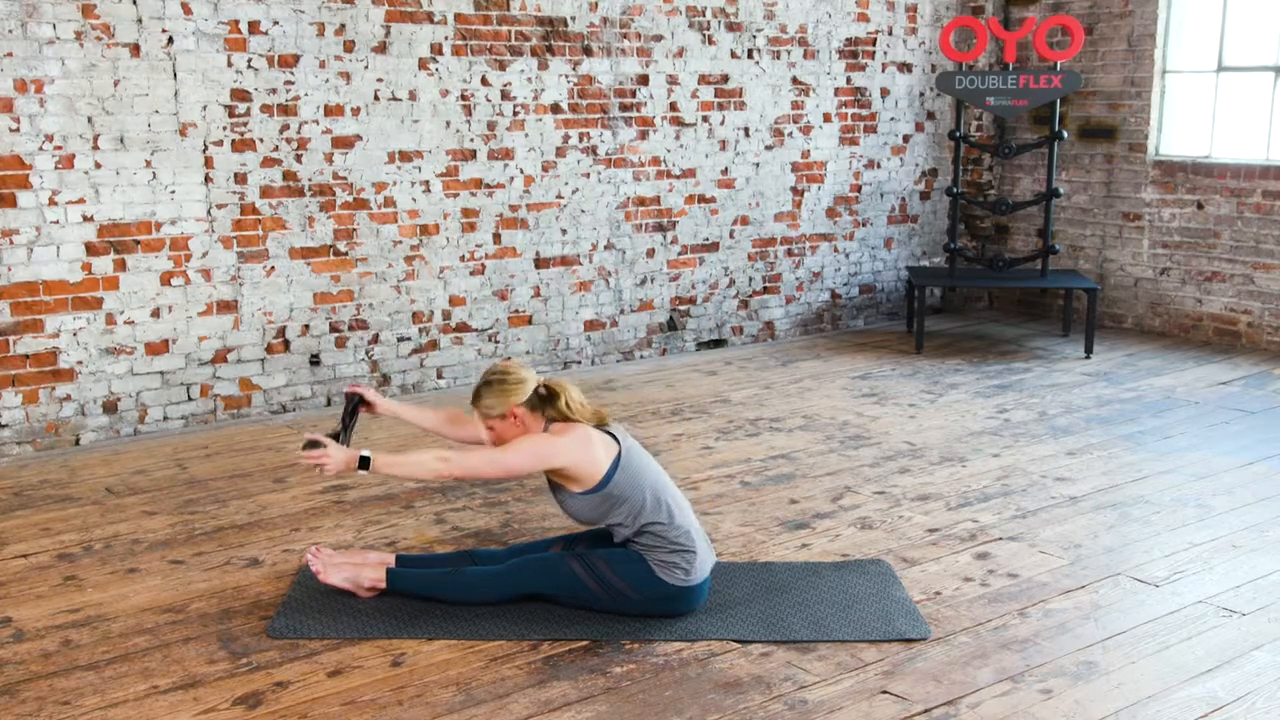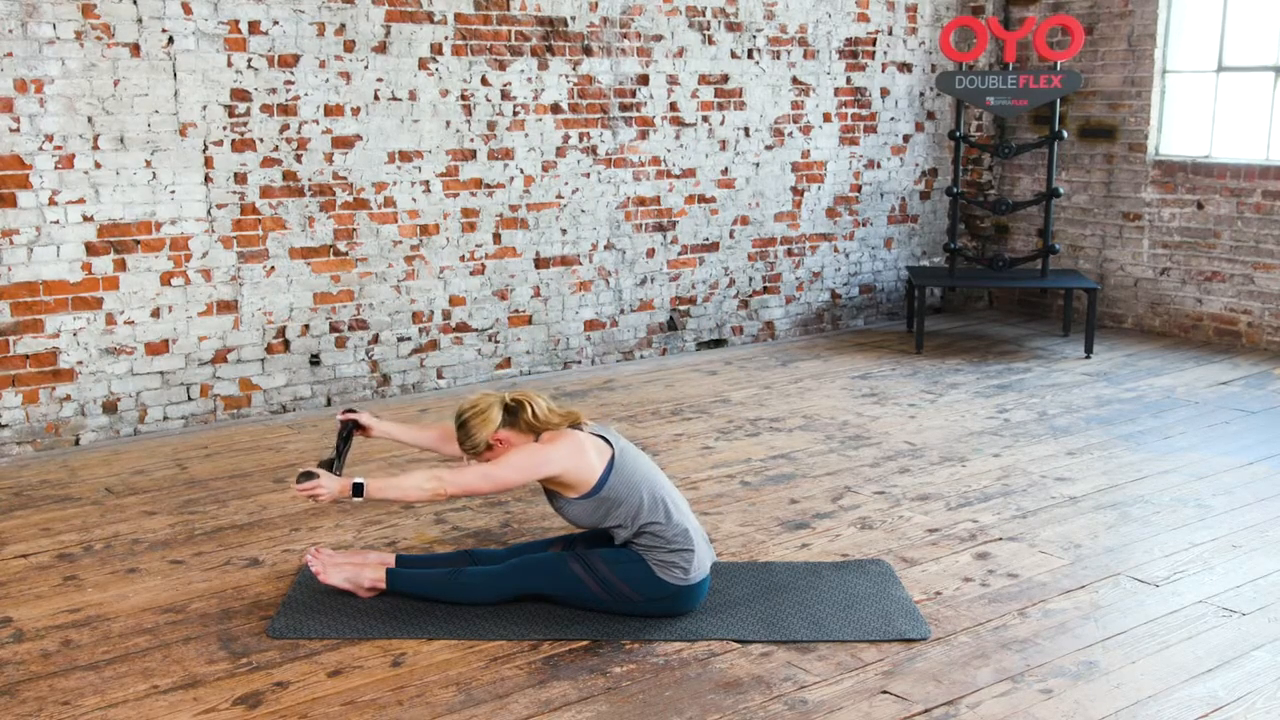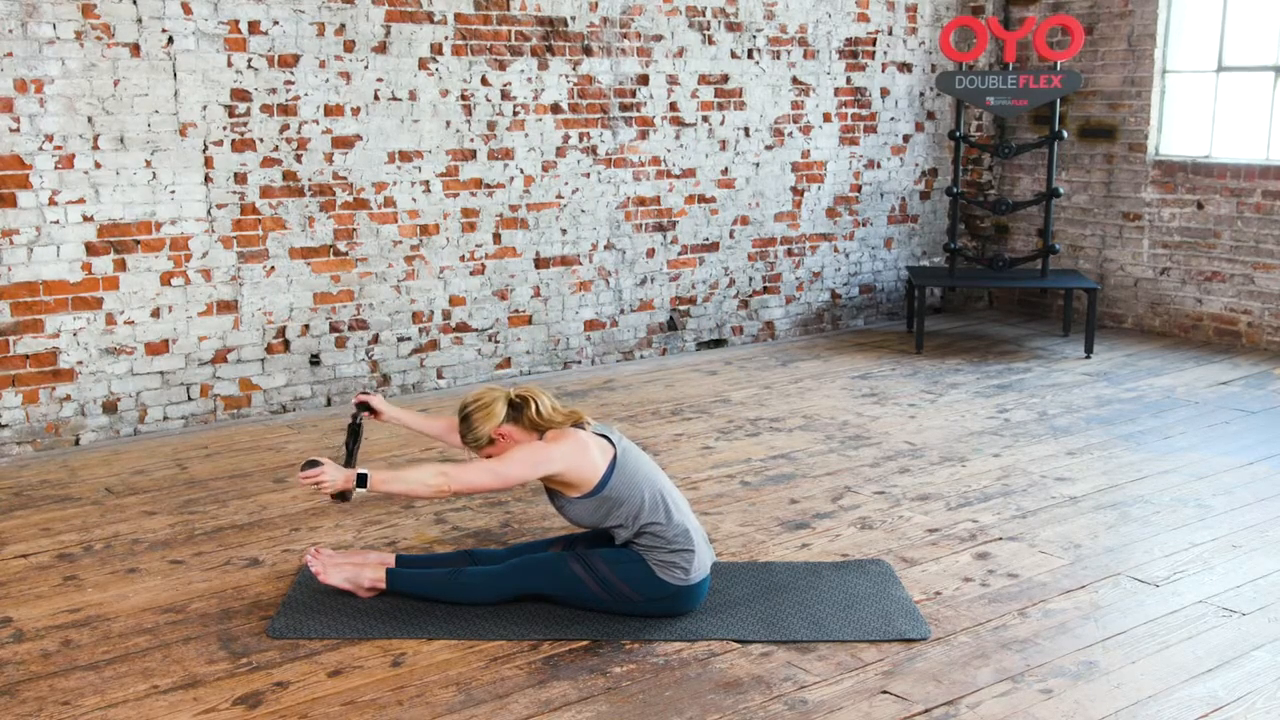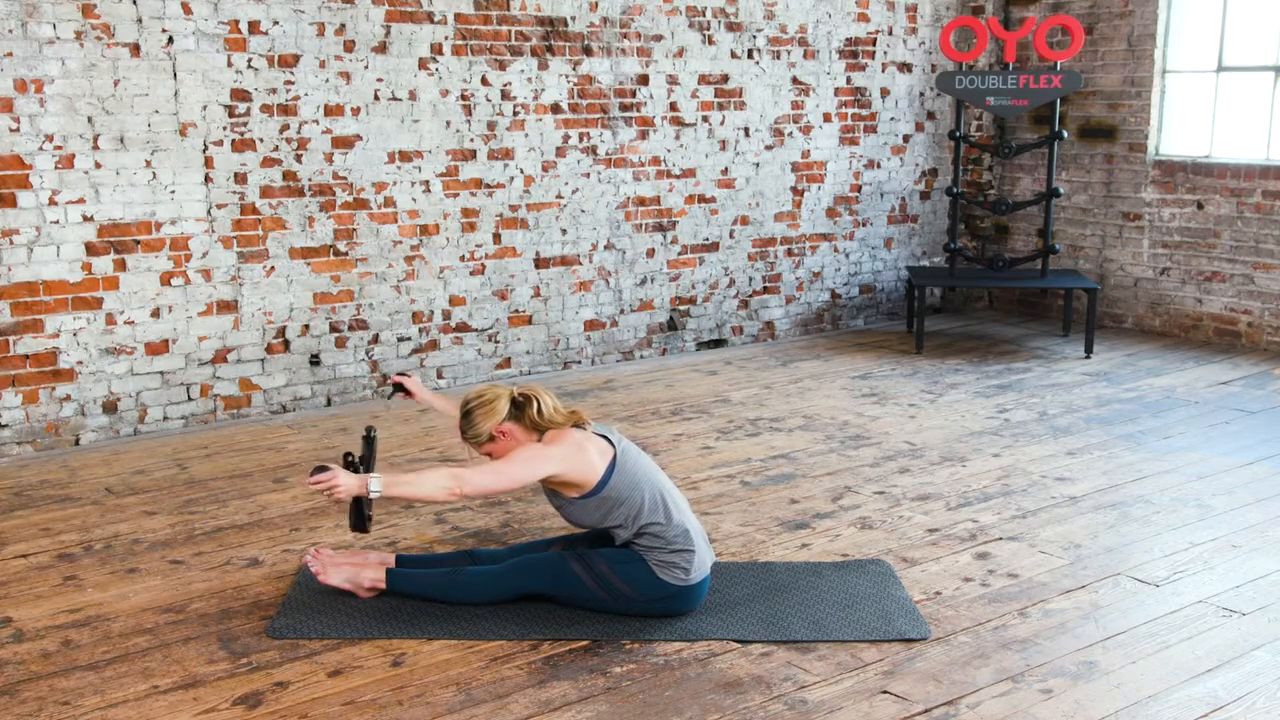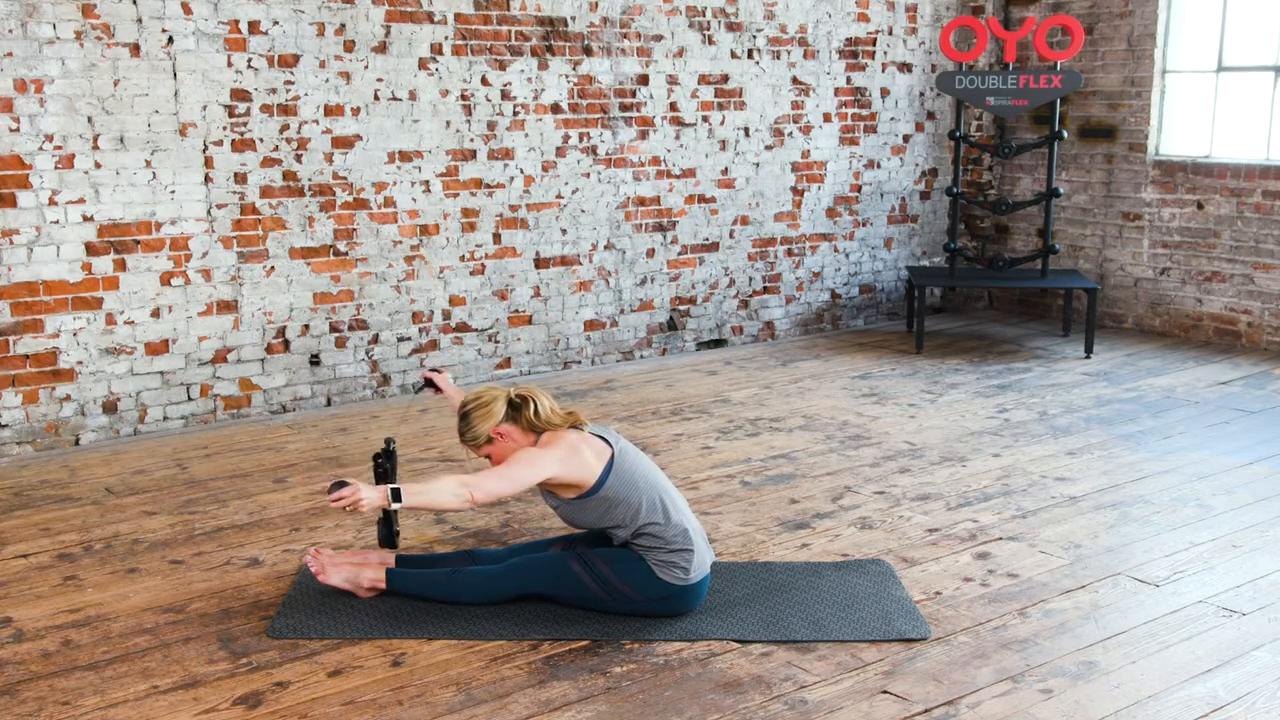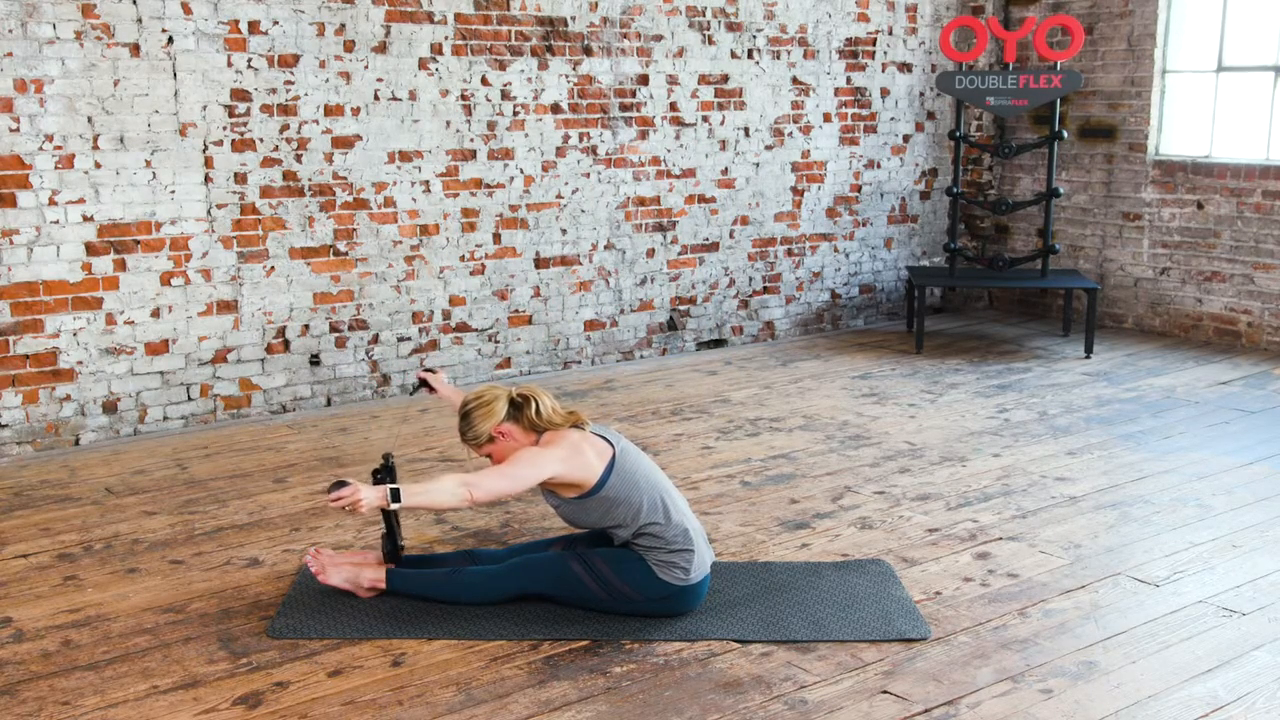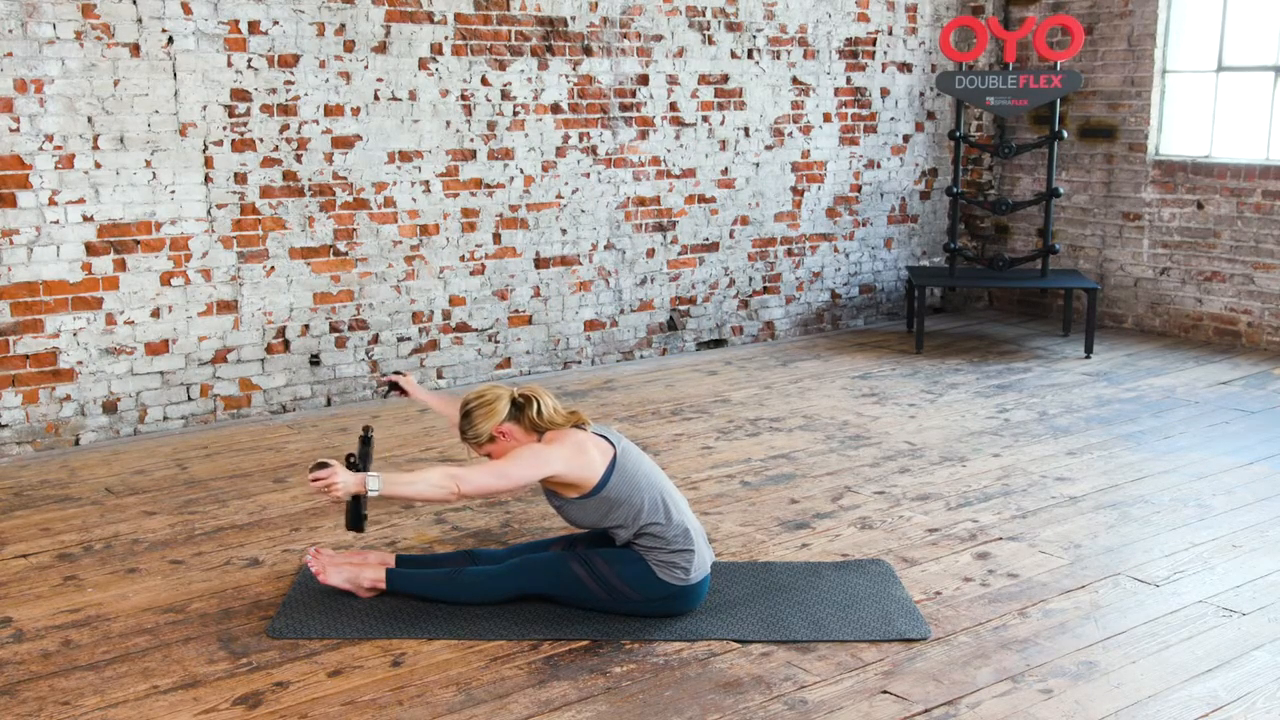
dt=0.4s
person 1, frame 1
left shoulder: (561, 444)
right shoulder: (558, 421)
left elbow: (449, 465)
right elbow: (461, 425)
left wrist: (356, 459)
right wrist: (385, 405)
left hip: (670, 579)
right hip: (652, 549)
left knee: (522, 577)
right knee: (505, 557)
left ankle: (377, 578)
right ankle: (382, 563)
person 1, frame 2
left shoulder: (553, 452)
right shoulder: (552, 430)
left elbow: (442, 485)
right elbow: (450, 441)
left wrist: (348, 487)
right wrist: (379, 427)
left hip: (670, 577)
right hip: (653, 547)
left knee: (522, 577)
right knee: (504, 557)
left ankle: (377, 578)
right ankle: (384, 562)
person 1, frame 3
left shoulder: (555, 451)
right shoulder: (555, 429)
left elbow: (446, 481)
right elbow: (460, 431)
left wrist: (353, 478)
right wrist: (391, 412)
left hip: (670, 578)
right hip: (652, 548)
left knee: (522, 576)
right knee: (507, 557)
left ankle: (377, 578)
right ankle: (384, 562)
person 1, frame 4
left shoulder: (556, 451)
right shoulder: (559, 430)
left elbow: (457, 484)
right elbow: (486, 419)
left wrist: (362, 483)
right wrist: (426, 396)
left hip: (670, 579)
right hip: (656, 550)
left knee: (521, 577)
right knee: (507, 557)
left ankle: (375, 578)
right ankle: (386, 562)
person 1, frame 5
left shoulder: (552, 453)
right shoulder: (559, 433)
left elbow: (468, 491)
right elbow: (491, 416)
left wrist: (381, 495)
right wrist: (452, 393)
left hip: (669, 578)
right hip: (653, 549)
left knee: (522, 576)
right knee: (504, 557)
left ankle: (375, 579)
right ankle: (385, 561)
person 1, frame 6
left shoulder: (555, 452)
right shoulder: (560, 432)
left elbow: (469, 490)
right elbow: (492, 416)
left wrist: (381, 495)
right wrist: (448, 391)
left hip: (669, 579)
right hip: (655, 549)
left knee: (521, 576)
right knee: (506, 557)
left ankle: (375, 578)
right ankle: (386, 561)
person 1, frame 7
left shoulder: (554, 452)
right shoulder: (560, 432)
left elbow: (454, 484)
right elbow: (473, 419)
left wrist: (363, 482)
right wrist: (419, 394)
left hip: (669, 579)
right hip: (654, 550)
left knee: (521, 576)
right knee: (507, 557)
left ankle: (375, 578)
right ankle: (385, 561)
